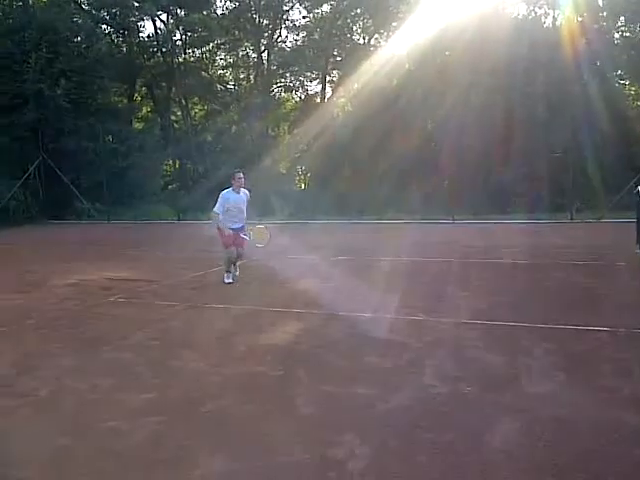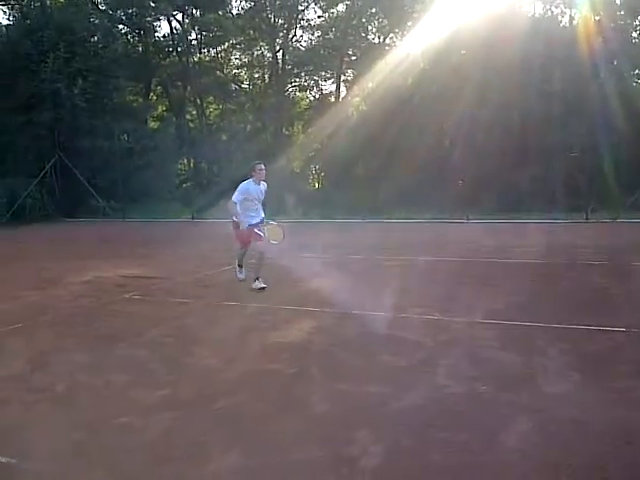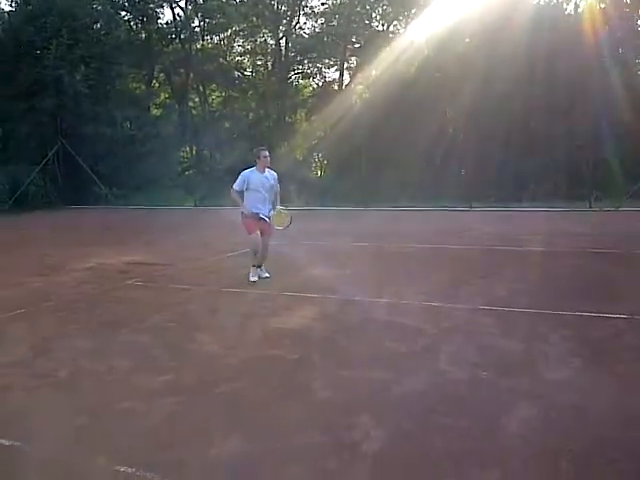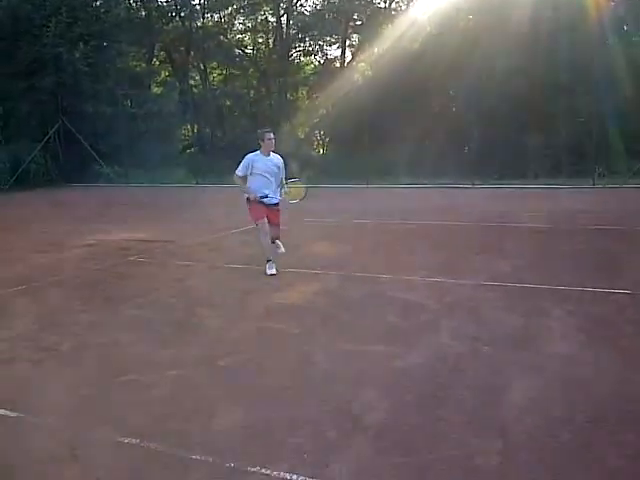
dt=0.2s
person 1, frame 1
left shoulder: (246, 194)
right shoulder: (225, 195)
right elbow: (215, 215)
left wrist: (244, 222)
right wrist: (224, 229)
left hip: (240, 227)
right hip: (226, 228)
left knee: (240, 253)
right knee: (230, 254)
left ankle: (234, 263)
right ankle: (228, 272)
person 1, frame 2
left shoulder: (264, 186)
right shoulder: (245, 186)
right elbow: (231, 204)
right wrist: (240, 220)
left hip: (257, 223)
right hip: (242, 223)
left knee: (261, 251)
right knee: (244, 249)
left ankle: (257, 280)
right ankle: (240, 266)
person 1, frame 3
left shoulder: (273, 175)
right shoulder: (246, 175)
left elbow: (276, 193)
right elbow: (234, 192)
left wrist: (276, 208)
right wrist: (243, 207)
left hip: (265, 215)
right hip: (250, 214)
left knee: (265, 244)
right knee: (256, 243)
left ankle: (260, 267)
right ankle: (253, 267)
person 1, frame 4
left shoulder: (278, 160)
right shoulder: (250, 159)
left elbow: (281, 179)
right elbow: (237, 177)
left wrist: (283, 191)
right wrist: (248, 192)
left hip: (273, 200)
right hip: (256, 200)
left knee: (275, 233)
right knee: (264, 229)
left ankle: (274, 241)
right ankle: (270, 262)
